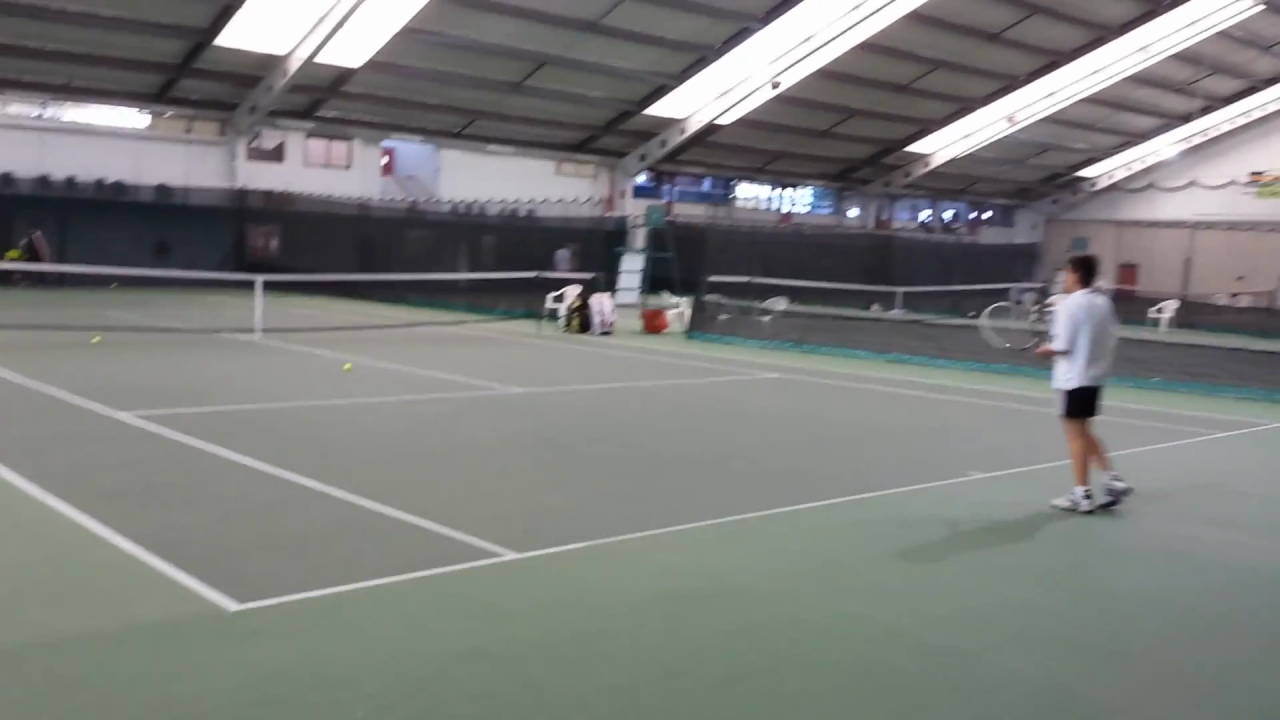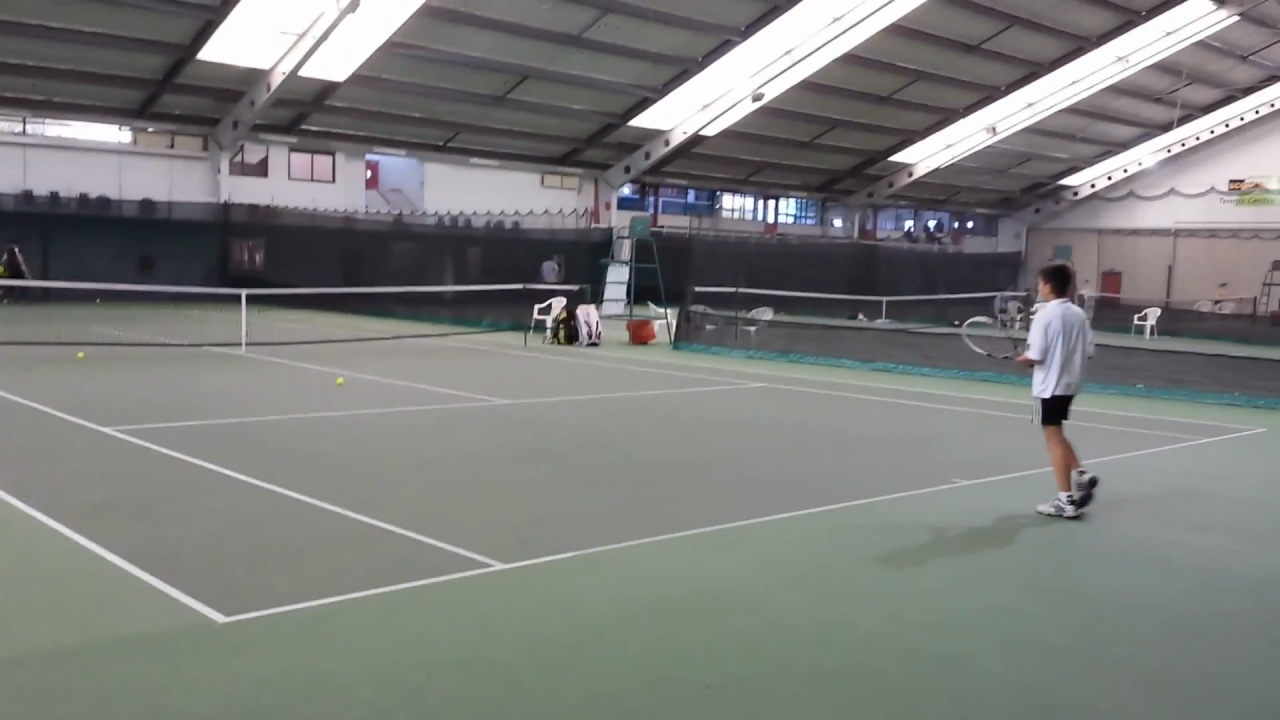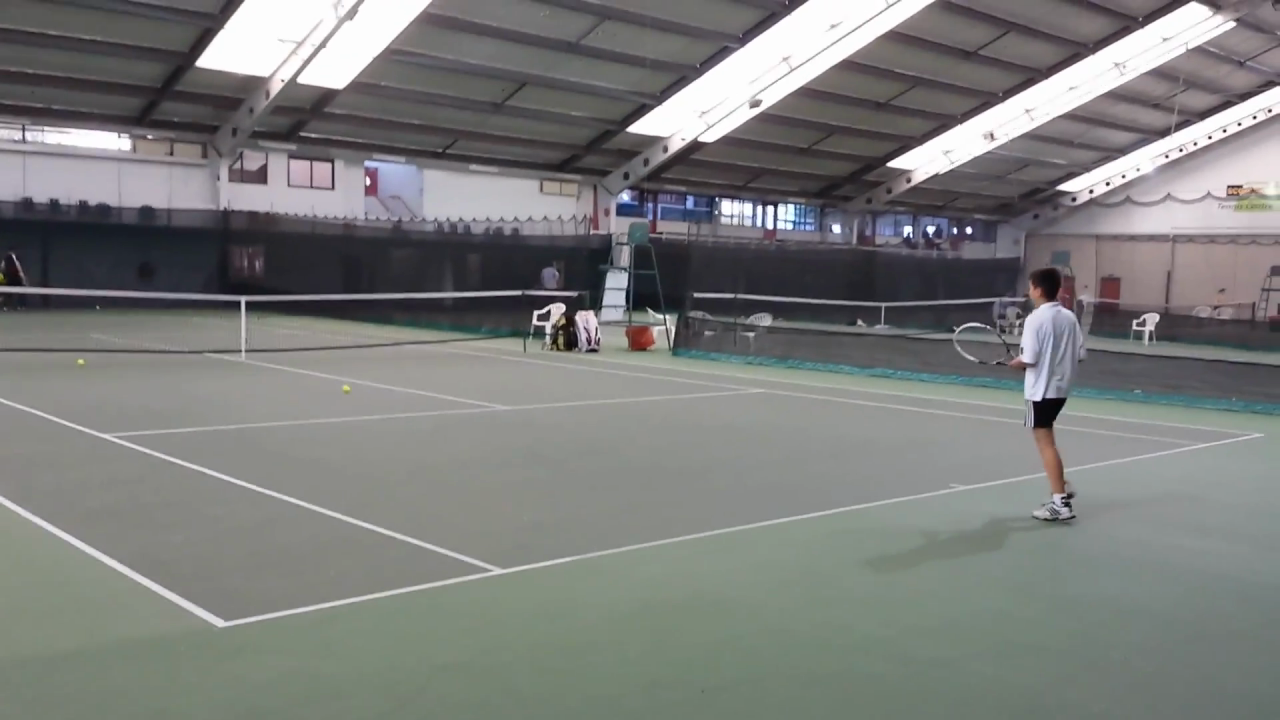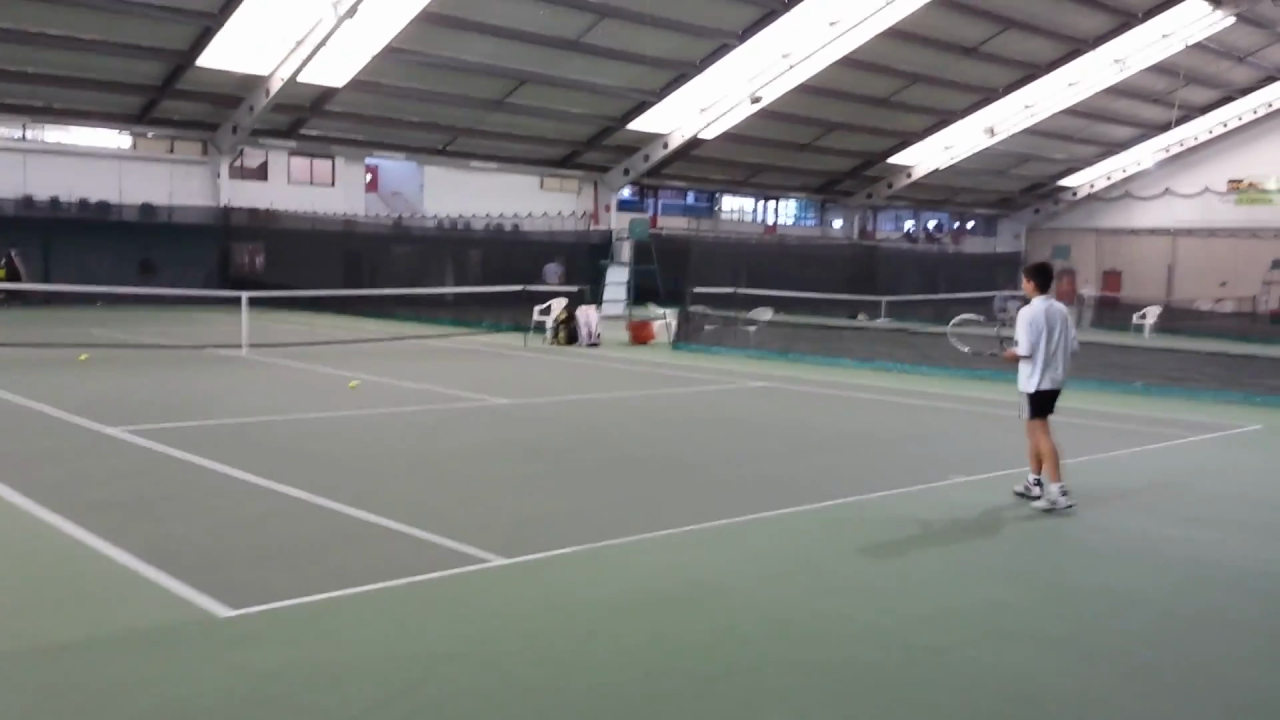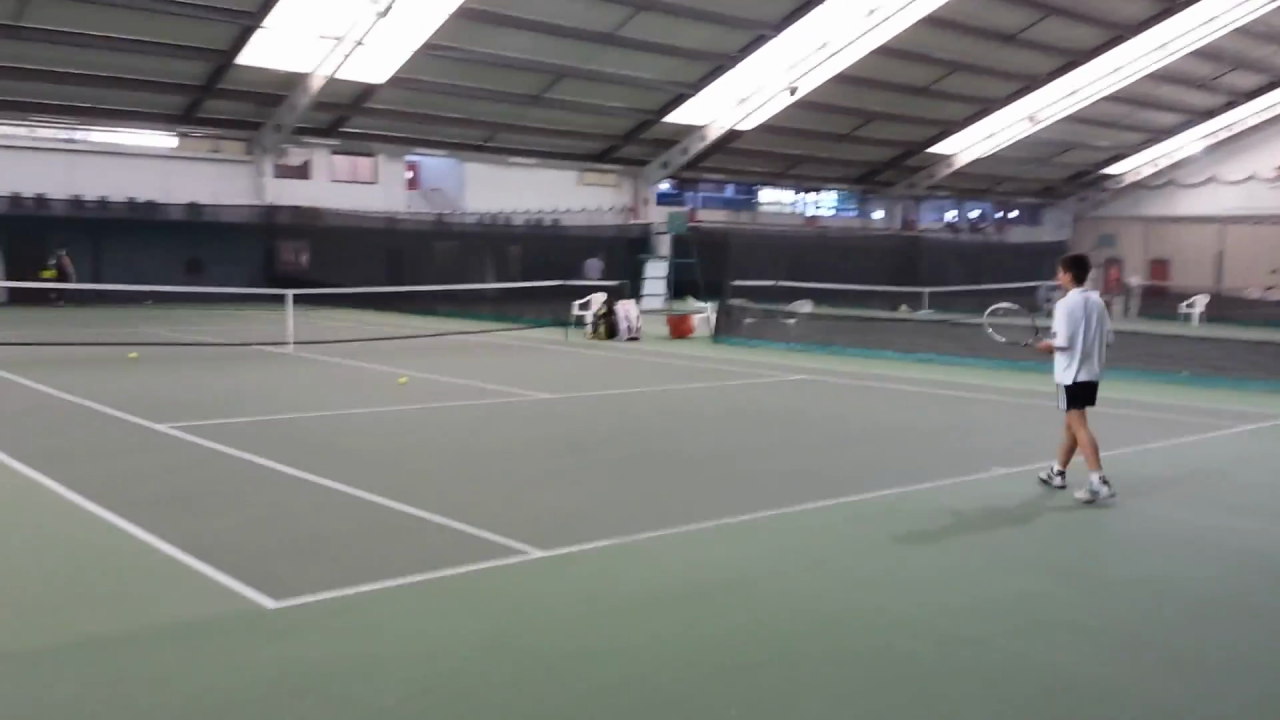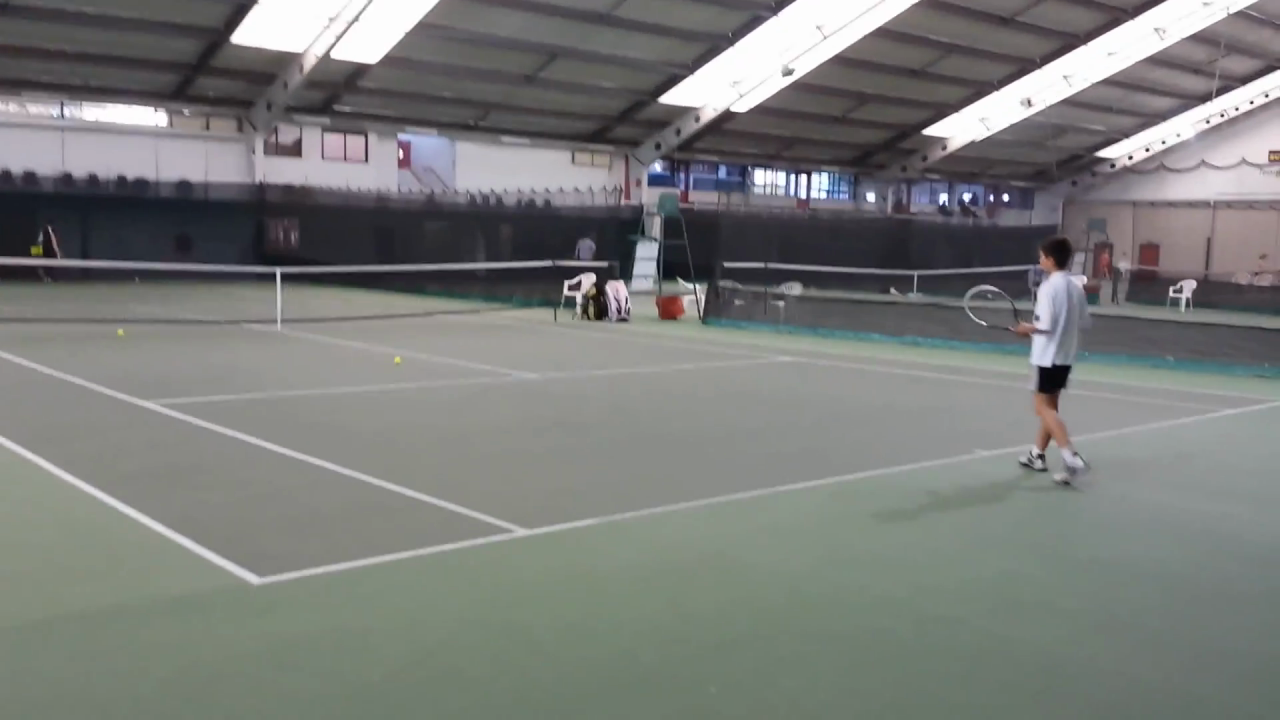
dt=0.1s
person 1, frame 1
left shoulder: (1068, 305)
right shoulder: (1103, 304)
left elbow: (1060, 347)
right elbow: (1109, 342)
left wrist: (1045, 351)
left hip: (1072, 378)
right hip: (1094, 377)
left knee: (1074, 434)
right knee: (1084, 431)
left ankle: (1083, 495)
right ankle: (1114, 482)
person 1, frame 2
left shoulder: (1044, 316)
right shoulder: (1079, 314)
left elbow: (1035, 356)
right elbow: (1088, 351)
left wrist: (1023, 359)
left hip: (1050, 386)
right hip: (1070, 384)
left knee: (1054, 440)
right knee: (1057, 436)
left ankle: (1066, 501)
right ankle: (1081, 476)
person 1, frame 3
left shoulder: (1035, 319)
right shoulder: (1070, 317)
left elbow: (1028, 359)
right elbow: (1079, 354)
left wrist: (1017, 363)
left hip: (1041, 389)
right hip: (1061, 388)
left knee: (1046, 444)
right knee: (1044, 439)
left ankle: (1061, 503)
right ankle: (1063, 488)
person 1, frame 4
left shoulder: (1028, 312)
right shoulder: (1062, 310)
left elbow: (1023, 352)
right elbow: (1072, 346)
left wrist: (1010, 355)
left hip: (1035, 381)
right hip: (1055, 380)
left knee: (1041, 434)
right knee: (1036, 430)
left ankle: (1058, 493)
right ankle: (1034, 482)
person 1, frame 5
left shoulder: (1066, 304)
right shoulder: (1097, 302)
left elbow: (1061, 342)
right elbow: (1106, 338)
left wrist: (1046, 345)
left hip: (1072, 373)
right hip: (1091, 372)
left knee: (1079, 426)
right knee: (1074, 423)
left ankle: (1099, 483)
right ankle: (1057, 471)
person 1, frame 6
left shoulder: (1049, 287)
right shoulder: (1077, 287)
left elbow: (1044, 326)
right elbow: (1083, 323)
left wrist: (1026, 329)
left hip: (1048, 356)
right hip: (1066, 355)
left knee: (1043, 408)
right knee: (1049, 406)
left ankle: (1071, 457)
right ankle: (1037, 455)
